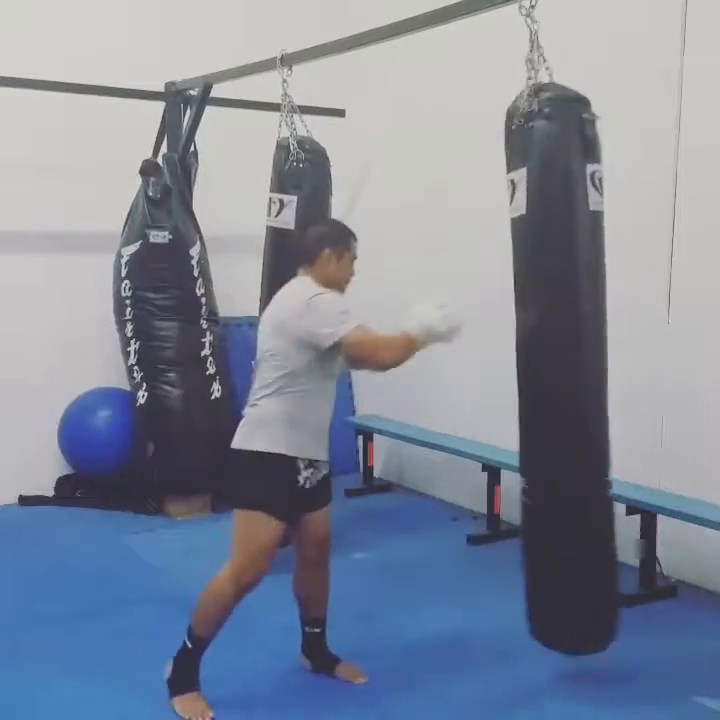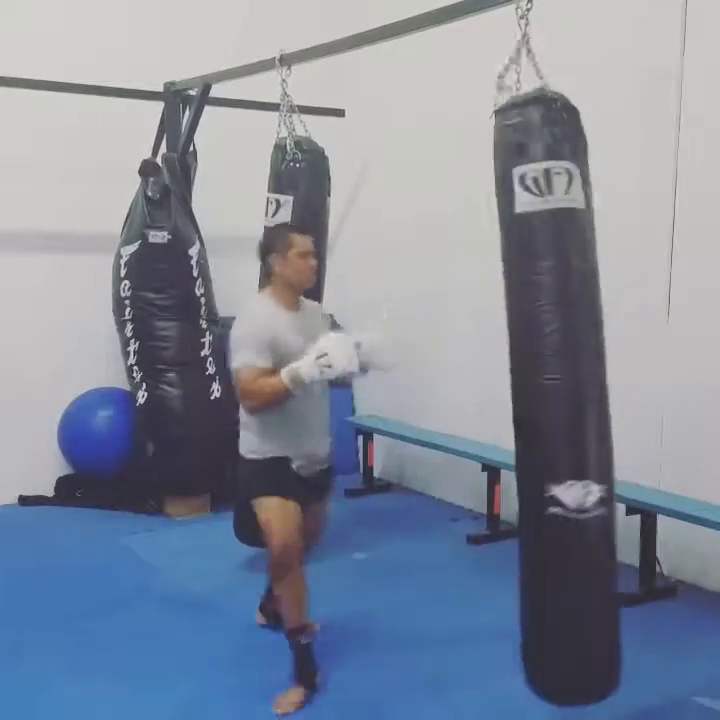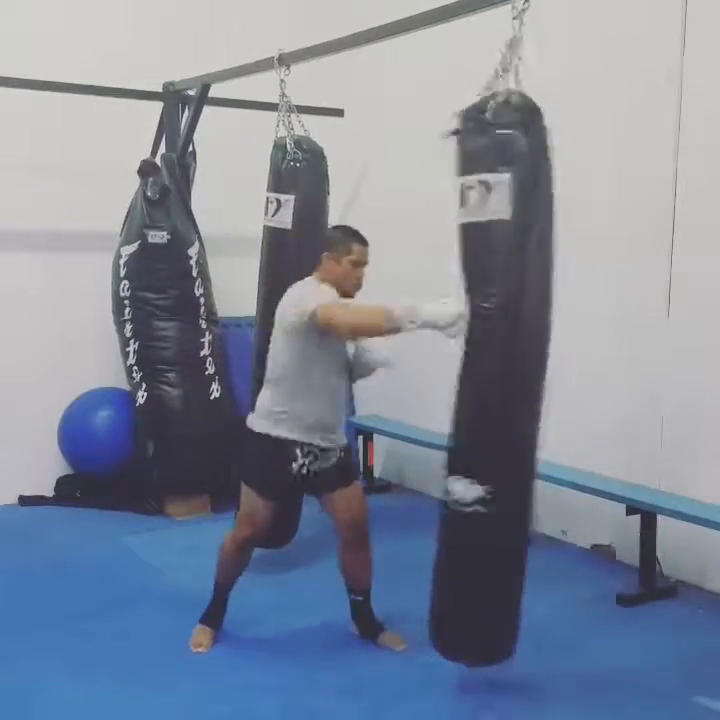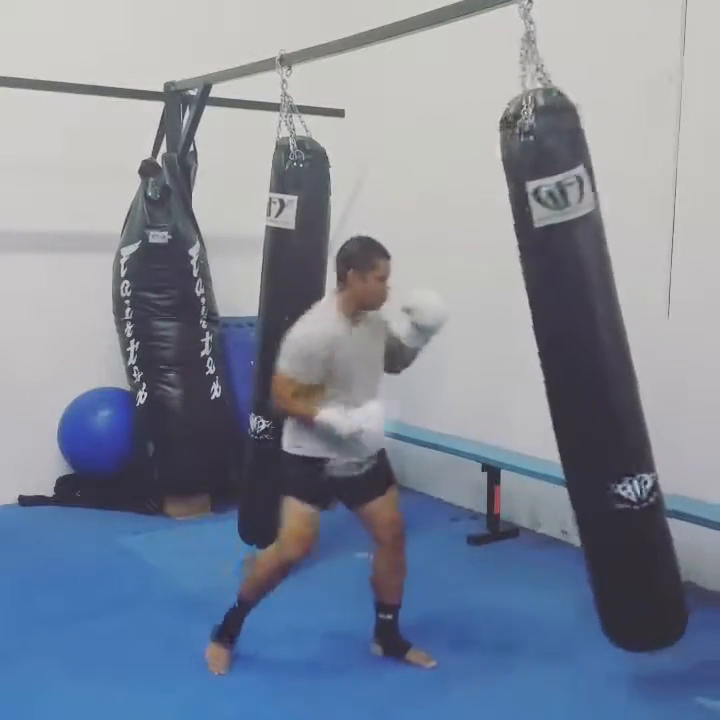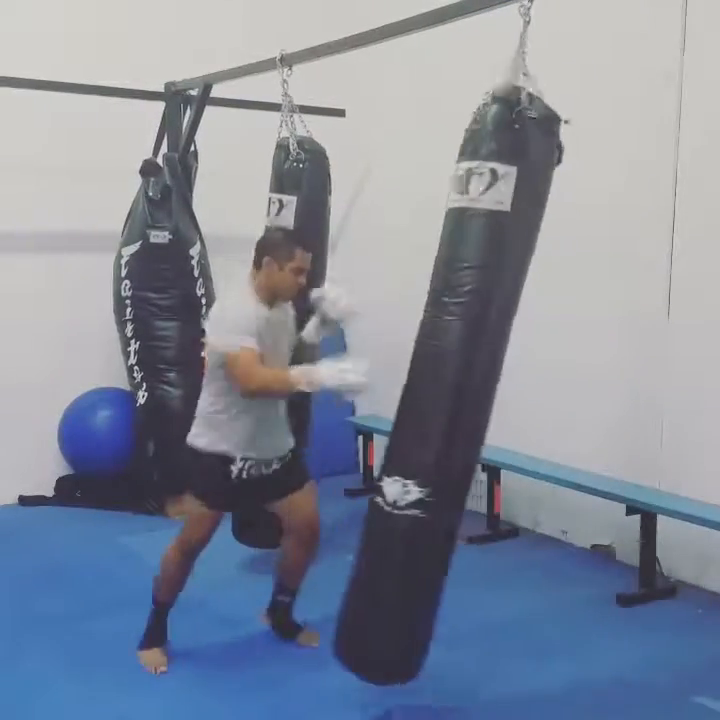
dt=1s
person 1, frame 1
left shoulder: (299, 302)
right shoulder: (315, 303)
right elbow: (379, 355)
left wrist: (354, 352)
right wrist: (427, 329)
left hip: (301, 454)
right hip: (268, 454)
left knee: (317, 548)
right knee: (247, 570)
left ankle: (317, 651)
right ankle: (182, 676)
person 1, frame 2
left shoulder: (315, 313)
right shoulder: (255, 322)
right elbow: (253, 397)
left wrist: (350, 360)
right wrist: (303, 372)
left hip: (314, 450)
right hip: (269, 456)
left knee: (307, 539)
right knee: (284, 551)
left ankle: (274, 607)
right ankle: (305, 672)
person 1, frame 3
left shoulder: (345, 306)
right shoulder: (306, 295)
right elbow: (348, 322)
left wrist: (363, 361)
right wrist: (421, 314)
left hip: (327, 441)
right hip: (278, 439)
left knee: (355, 527)
right knee: (249, 534)
left ankle: (365, 618)
right ankle: (214, 614)
person 1, frame 4
left shoulder: (372, 319)
right shoulder: (315, 332)
left elbow: (393, 362)
right elbow: (285, 399)
left wrist: (417, 335)
right wrist: (336, 421)
left hip: (364, 453)
right hip: (315, 456)
left knee: (392, 535)
right knee: (291, 552)
left ankle: (388, 636)
right ankle: (226, 631)
person 1, frame 5
left shoulder: (282, 309)
right shoulder: (234, 313)
right elbow: (252, 380)
left wrist: (320, 326)
right wrist: (319, 376)
left hip: (274, 447)
right hip: (221, 450)
left knee: (307, 526)
right knee: (191, 542)
left ankle: (280, 614)
right ankle: (154, 633)
